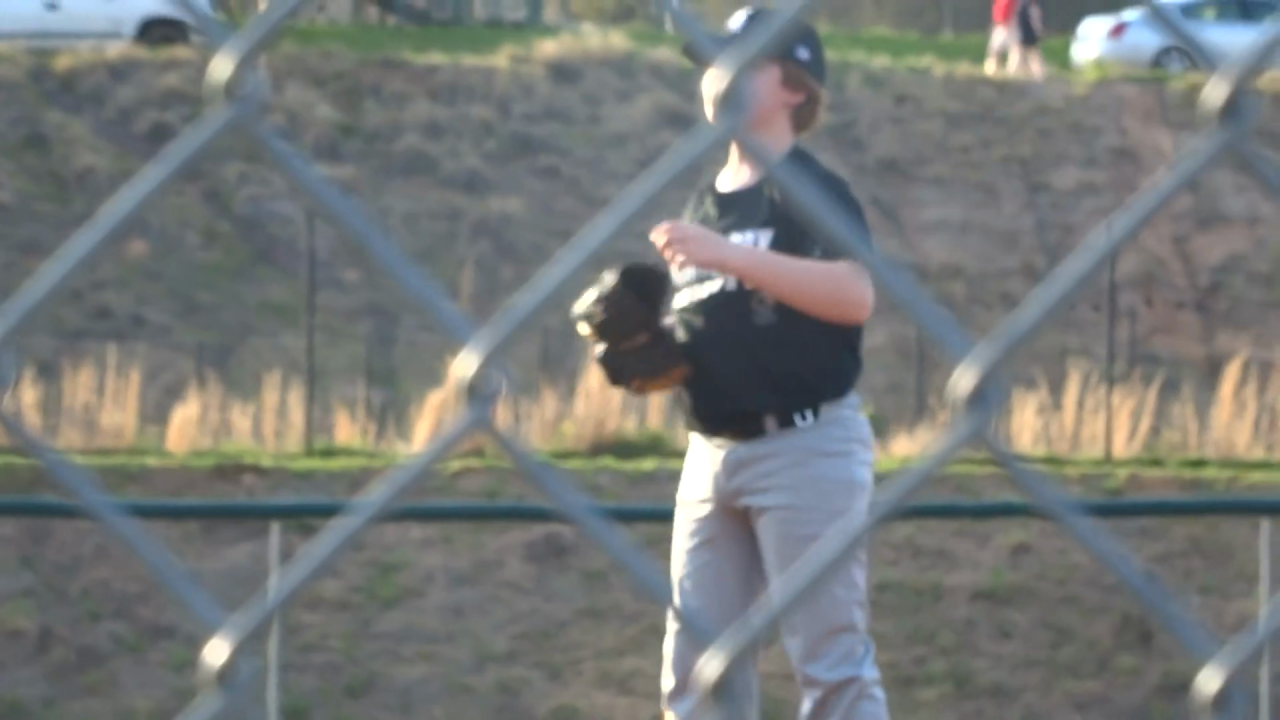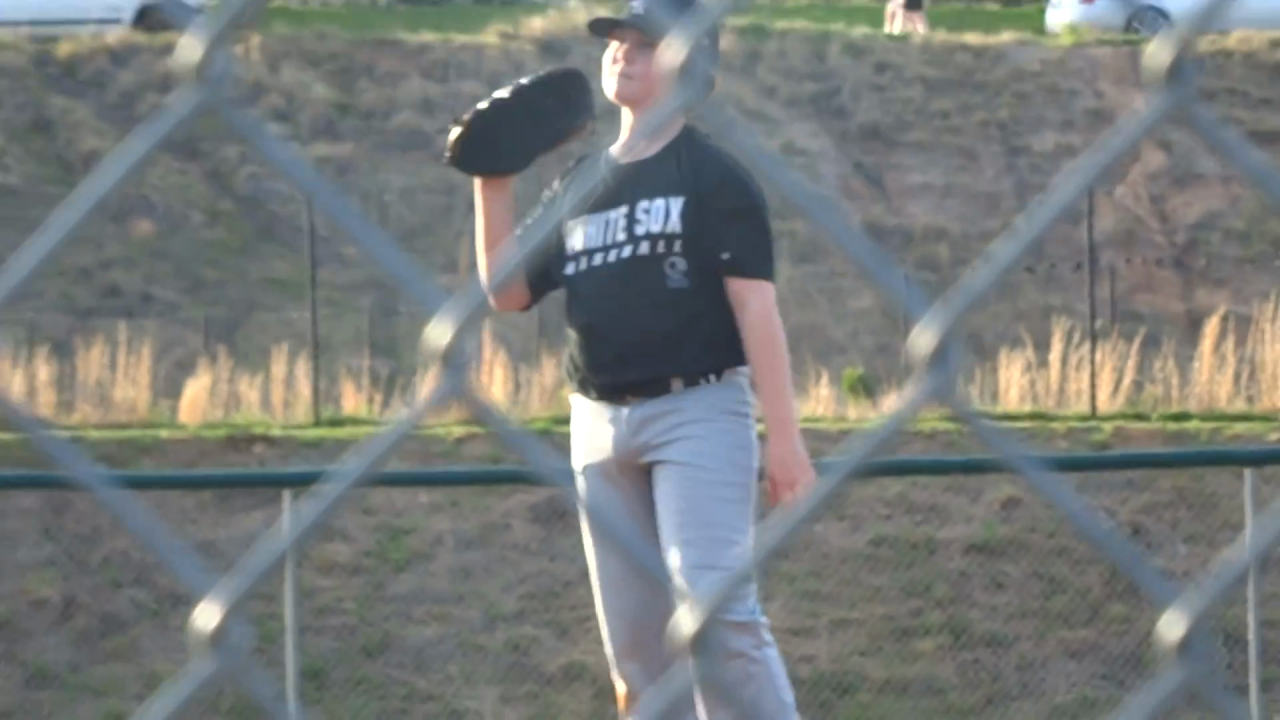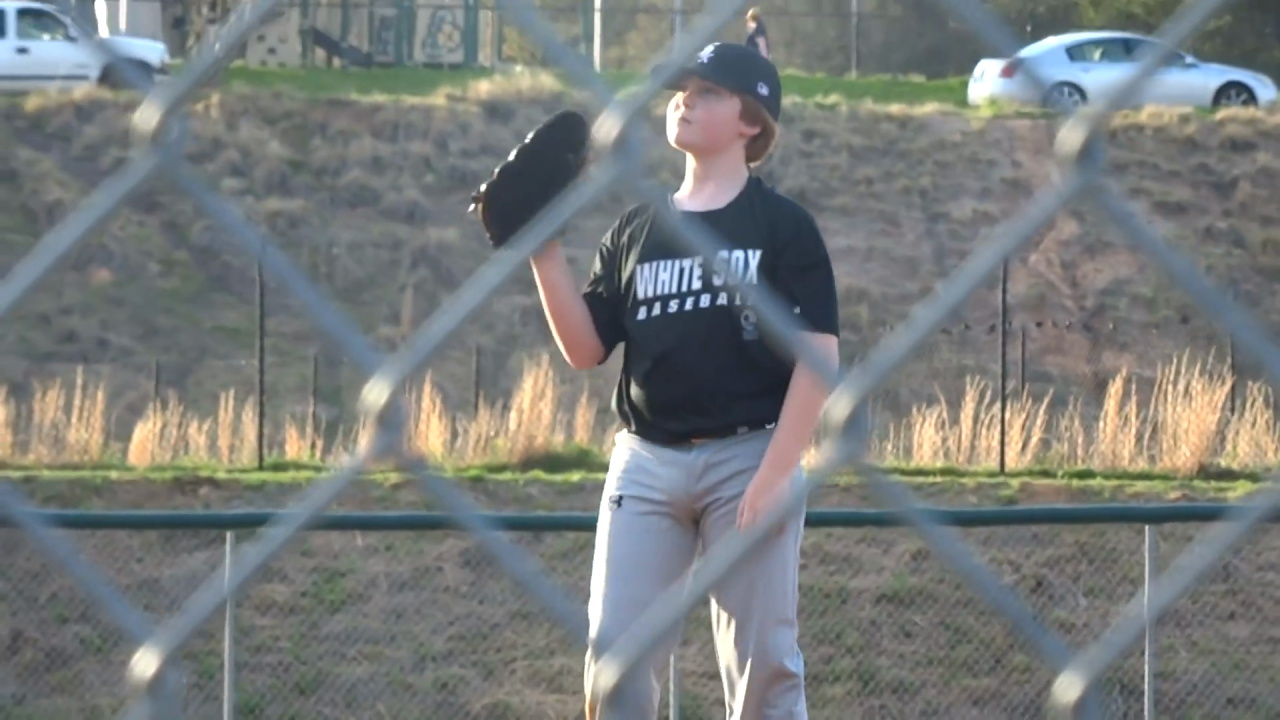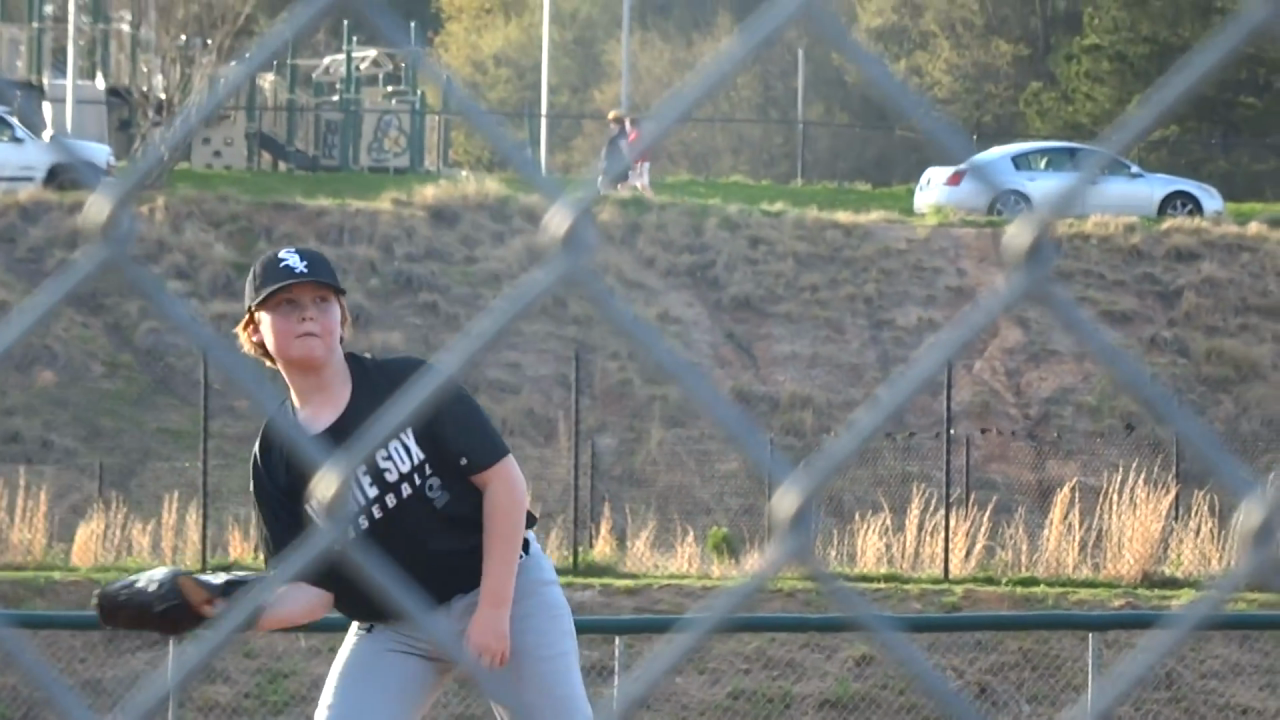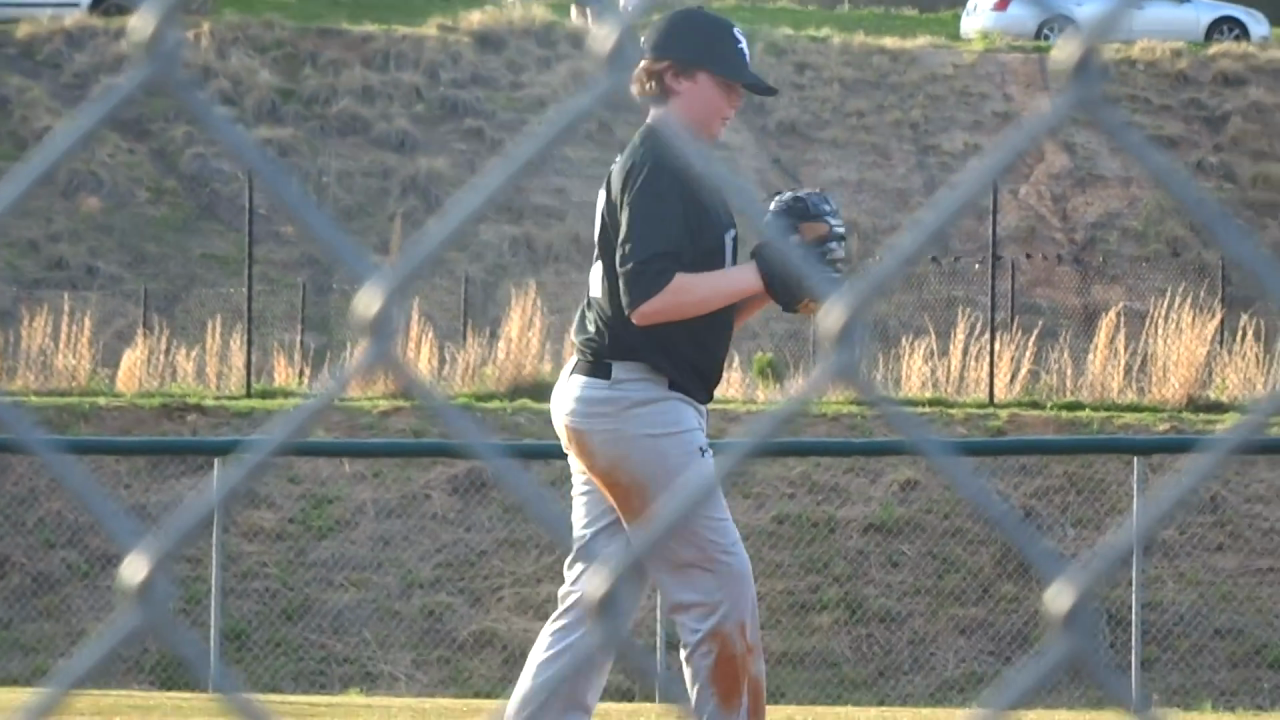
dt=1s
person 1, frame 1
left shoulder: (813, 191)
right shoulder: (704, 198)
left elbow: (854, 296)
left wrist: (732, 258)
left hip: (807, 447)
right hip: (713, 454)
left knee: (829, 661)
right knee: (697, 663)
person 1, frame 2
left shoulder: (713, 172)
right shoulder: (579, 180)
left elbow: (755, 305)
right elbow: (508, 292)
left wrist: (783, 434)
right wrist: (491, 188)
left hip: (698, 409)
right hip: (599, 423)
left knee: (717, 612)
right knee: (634, 629)
person 1, frame 3
left shoulder: (783, 224)
right shoulder: (635, 229)
left elbow: (818, 354)
right elbow: (584, 349)
left wrist: (775, 474)
right wrist: (545, 247)
left hip: (749, 457)
right hip: (645, 463)
left knee: (762, 654)
right knee: (615, 648)
person 1, frame 4
left shoulder: (411, 386)
right shoulder: (275, 454)
left elbow: (504, 479)
right elbow: (311, 589)
left wrist: (494, 608)
left hip: (509, 590)
right hip: (393, 626)
person 1, frame 5
left shoulder: (675, 171)
right shoulder: (656, 170)
left elbow: (709, 313)
right elbow: (650, 299)
left wrist: (769, 283)
right wrist: (761, 274)
left hip: (613, 403)
right hip: (638, 405)
left knee: (594, 597)
right knee: (720, 591)
